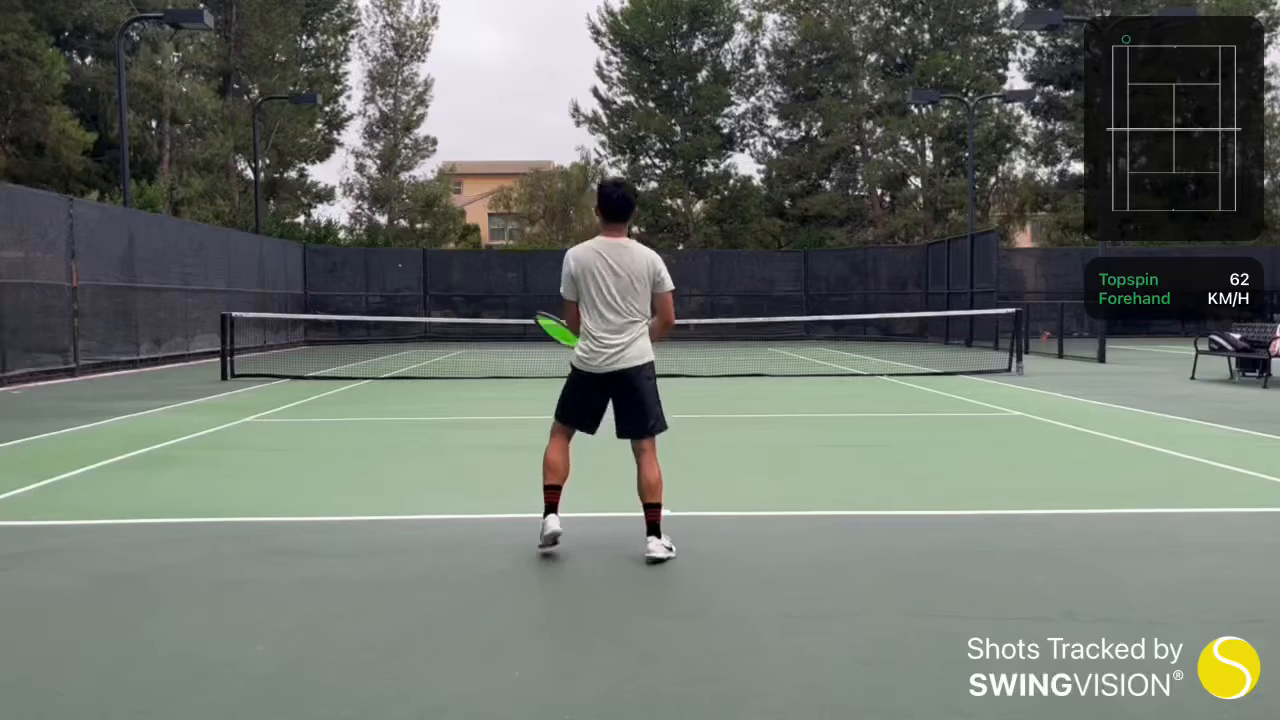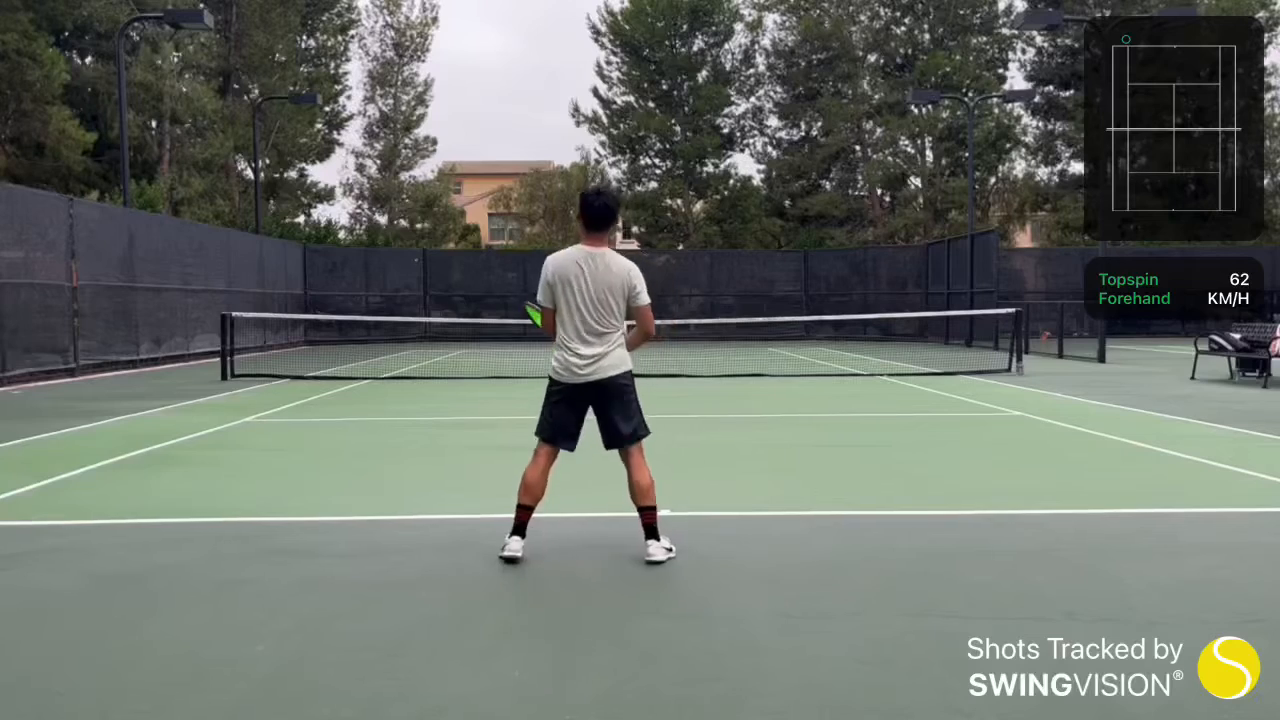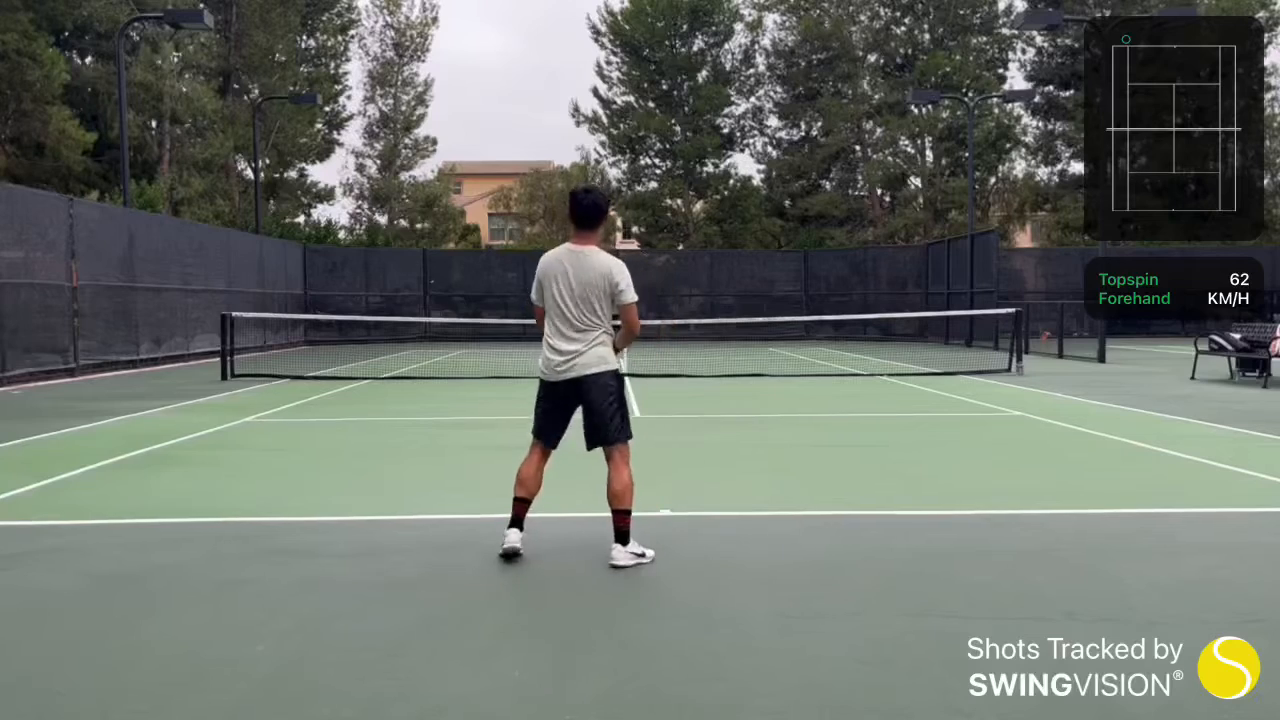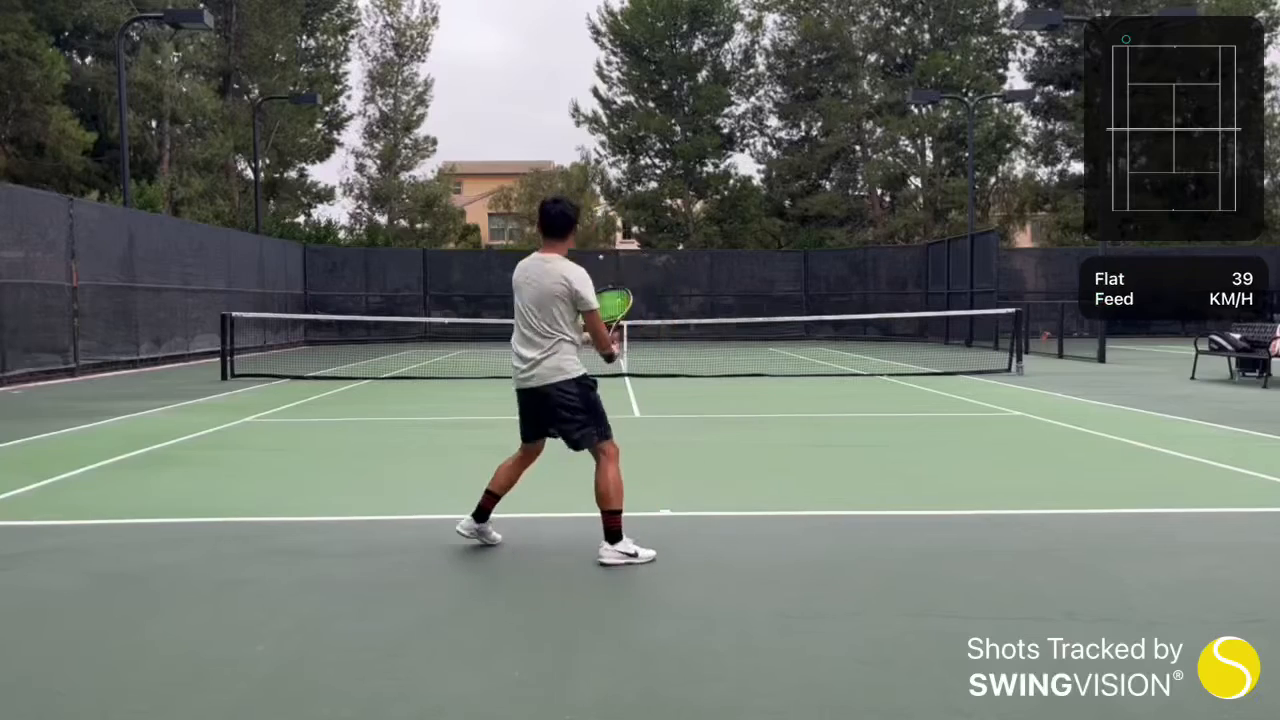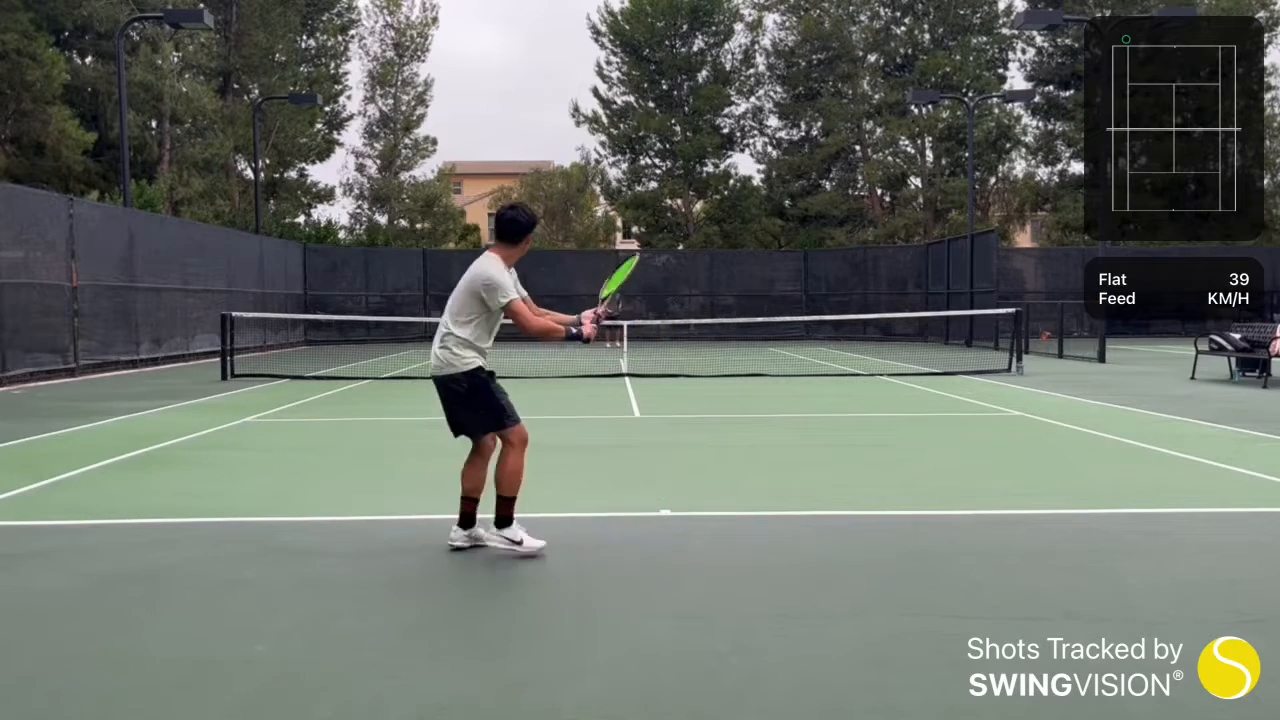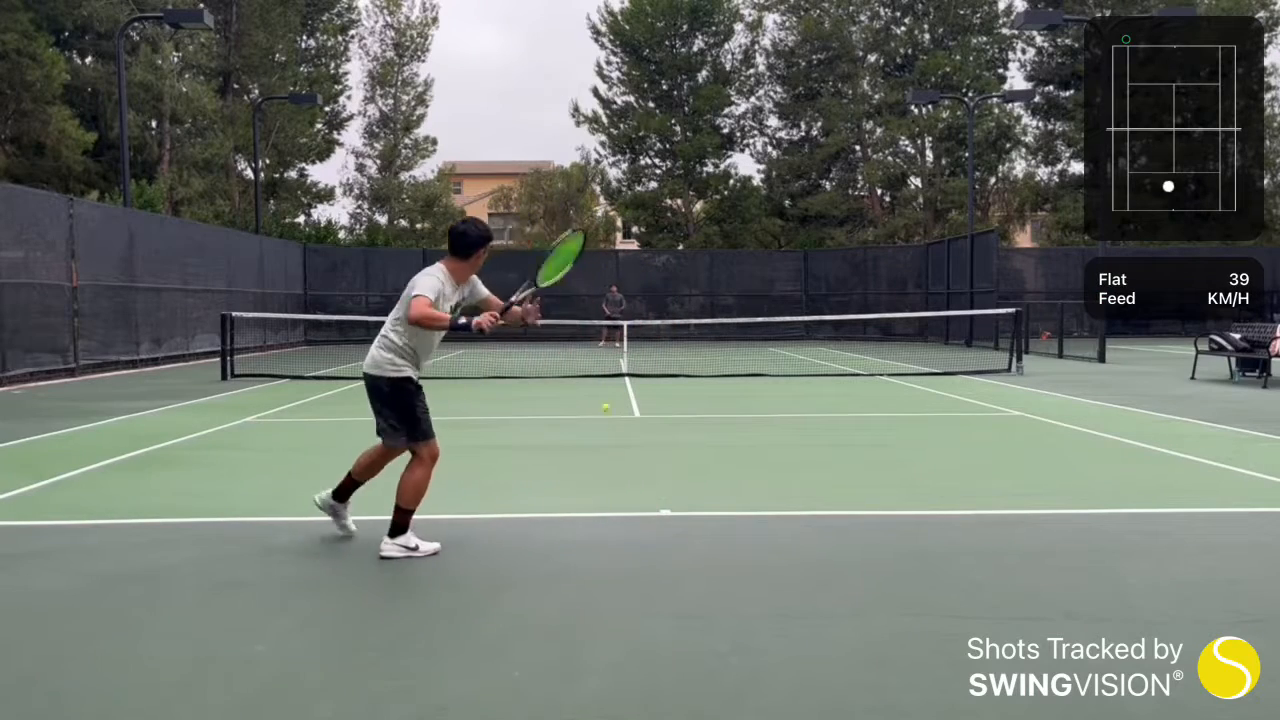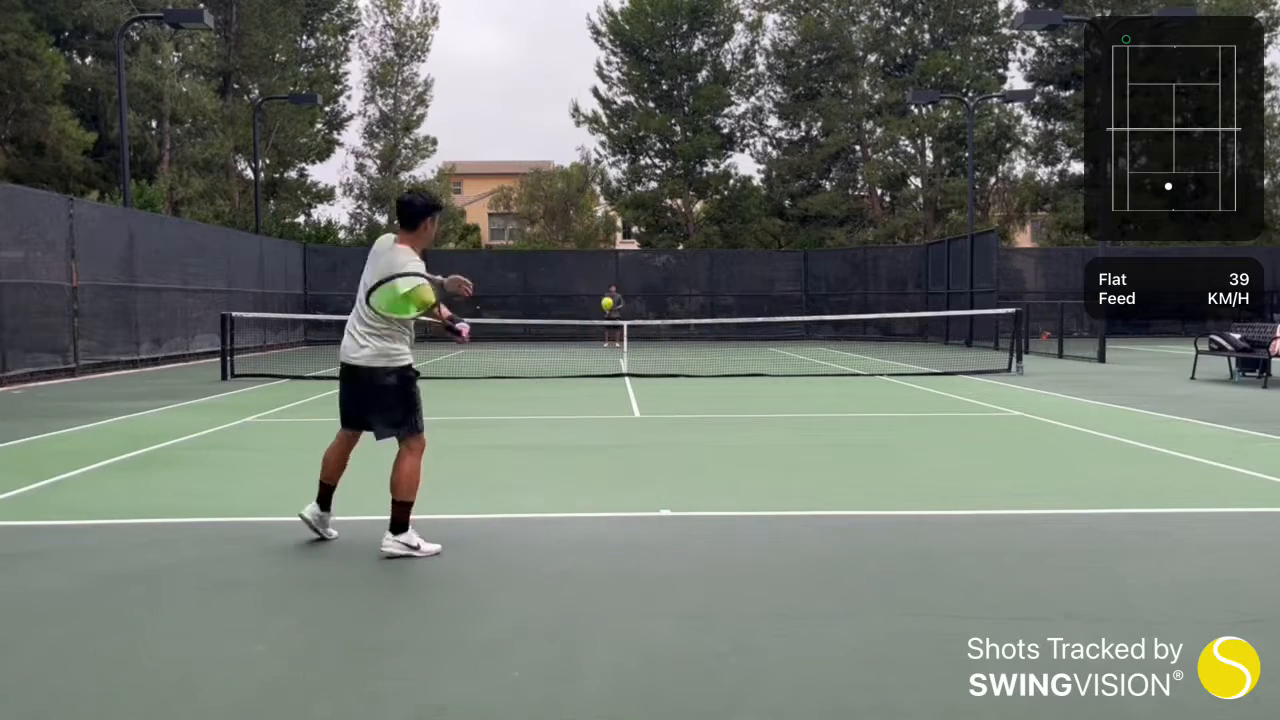
dt=0.3s
person 1, frame 1
left shoulder: (576, 256)
right shoulder: (650, 259)
left elbow: (573, 320)
right elbow: (667, 319)
left hip: (589, 364)
right hip: (636, 363)
left knee: (560, 434)
right knee: (646, 451)
left ankle: (551, 517)
right ankle: (655, 539)
person 1, frame 2
left shoulder: (554, 263)
right shoulder: (627, 269)
left elbow: (549, 326)
right elbow: (646, 329)
left hip: (567, 375)
right hip: (614, 373)
left knee: (543, 455)
right knee: (634, 457)
left ankle: (516, 538)
right ankle: (654, 541)
person 1, frame 3
left shoulder: (546, 263)
right shoulder: (613, 267)
right elbow: (632, 329)
right wrist: (614, 346)
left hip: (553, 372)
right hip: (598, 371)
left knee: (539, 451)
right knee: (618, 455)
left ankle: (514, 530)
right ankle: (622, 544)
person 1, frame 4
left shoulder: (520, 270)
right shoulder: (574, 275)
right elbow: (599, 335)
left wrist: (581, 336)
right wrist: (609, 350)
left hip: (526, 378)
right hip: (564, 377)
left knee: (528, 450)
right knee: (607, 453)
left ankle: (476, 520)
right ankle: (614, 544)
person 1, frame 5
left shoulder: (497, 268)
right shoulder: (493, 273)
left elbow: (533, 315)
right elbow: (530, 325)
left wrist: (583, 316)
right wrist: (576, 332)
left hip: (453, 366)
right hip: (461, 368)
left knee: (483, 444)
right knee: (516, 438)
left ankle: (467, 529)
right ankle: (504, 527)
person 1, frame 6
left shoulder: (464, 281)
right shoulder: (432, 280)
left elbow: (496, 308)
right elbow: (416, 315)
left wrist: (518, 314)
right wrist: (467, 323)
left hip: (394, 371)
right hip: (390, 373)
left knee: (394, 445)
right knee: (426, 453)
left ankle: (335, 498)
right ankle: (397, 537)
person 1, frame 7
left shoulder: (387, 244)
right shoulder: (406, 263)
right elbow: (425, 298)
left wrist: (444, 282)
right wrist: (453, 323)
left hip: (353, 358)
right hip: (386, 364)
left knee: (349, 436)
right knee: (413, 445)
left ankle: (320, 509)
right ankle: (398, 534)
